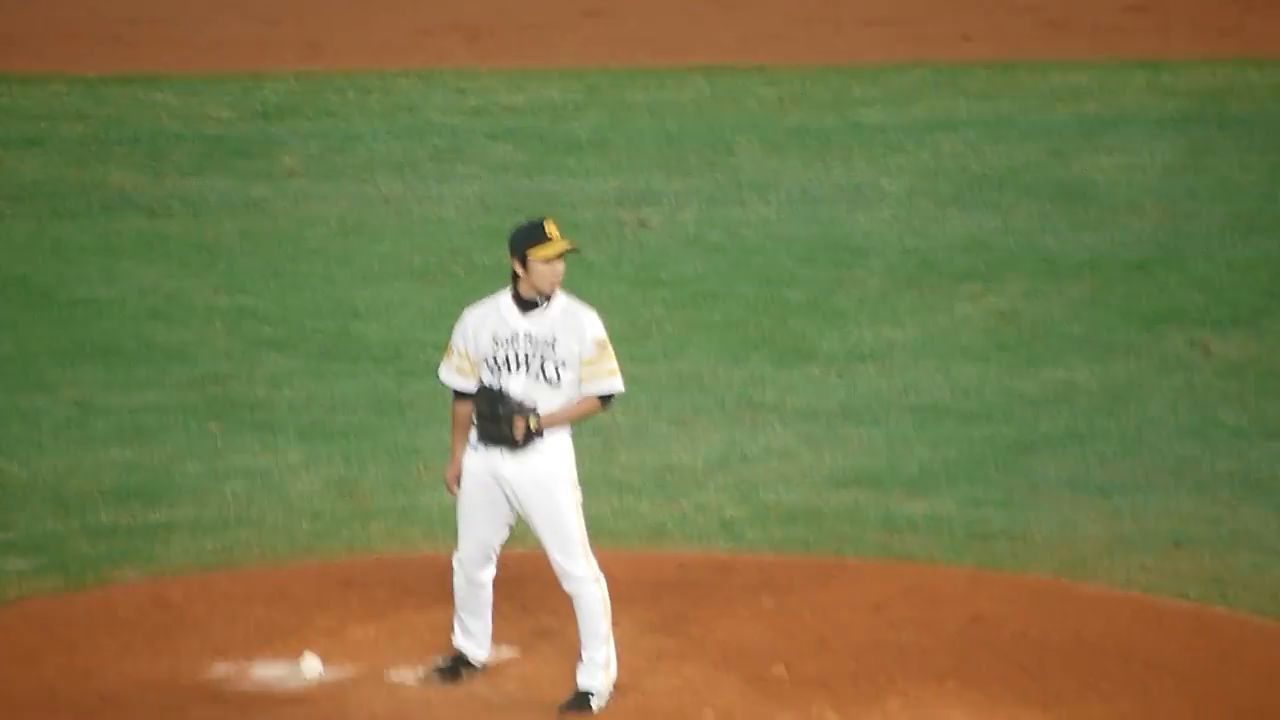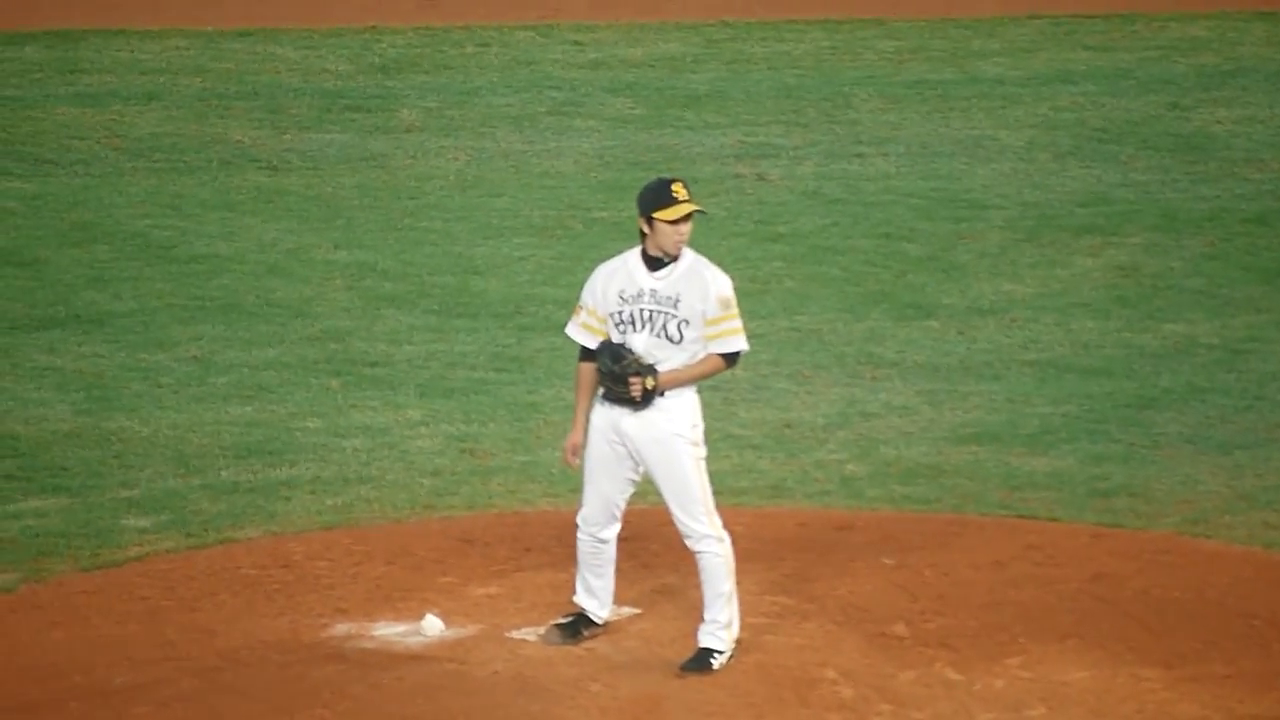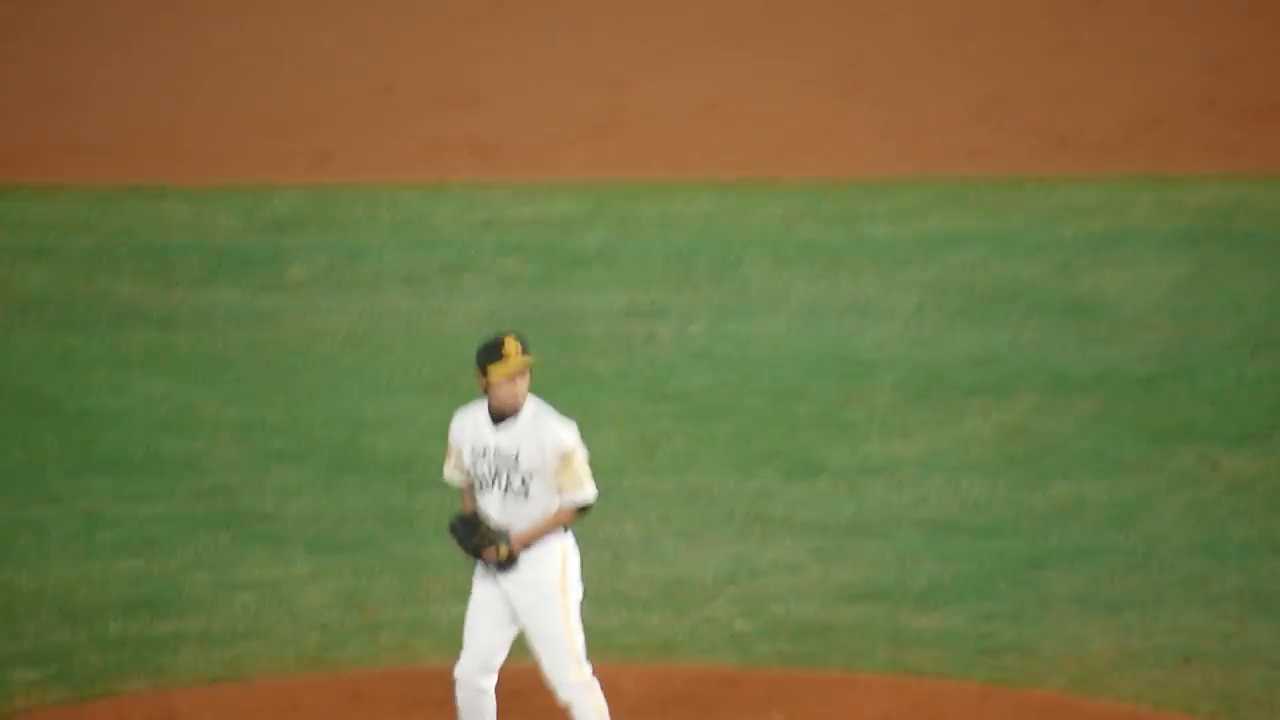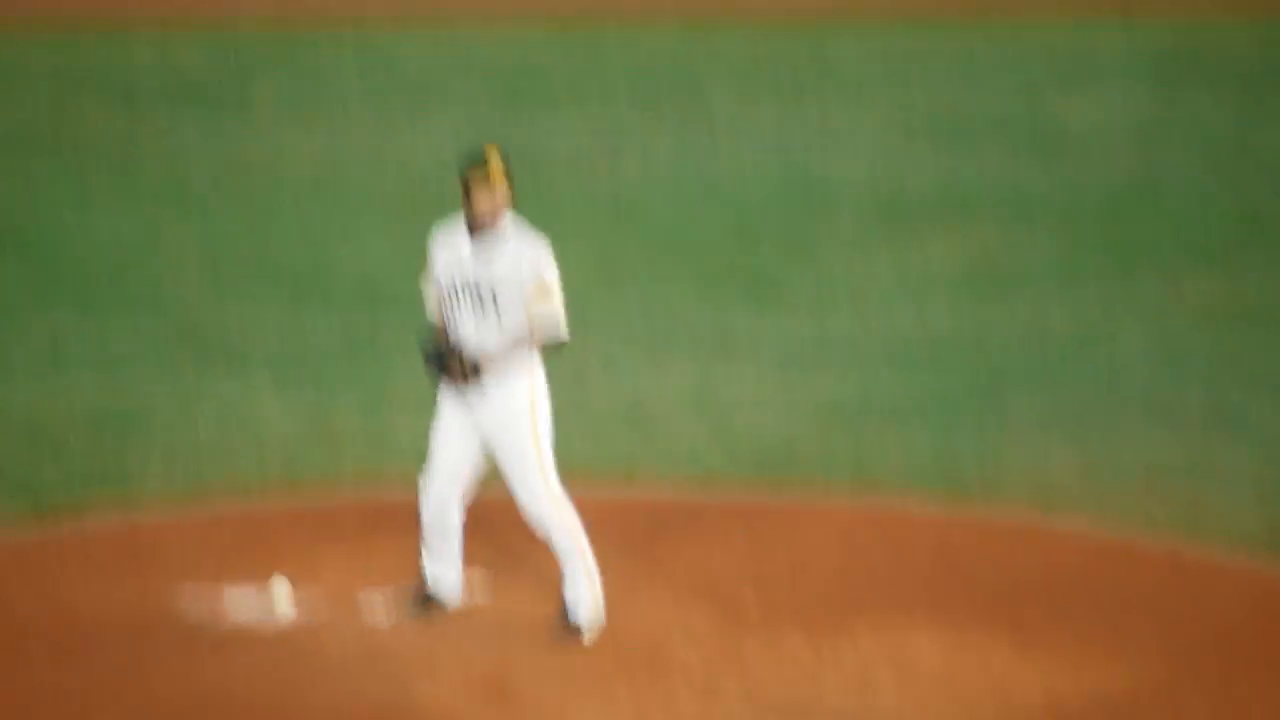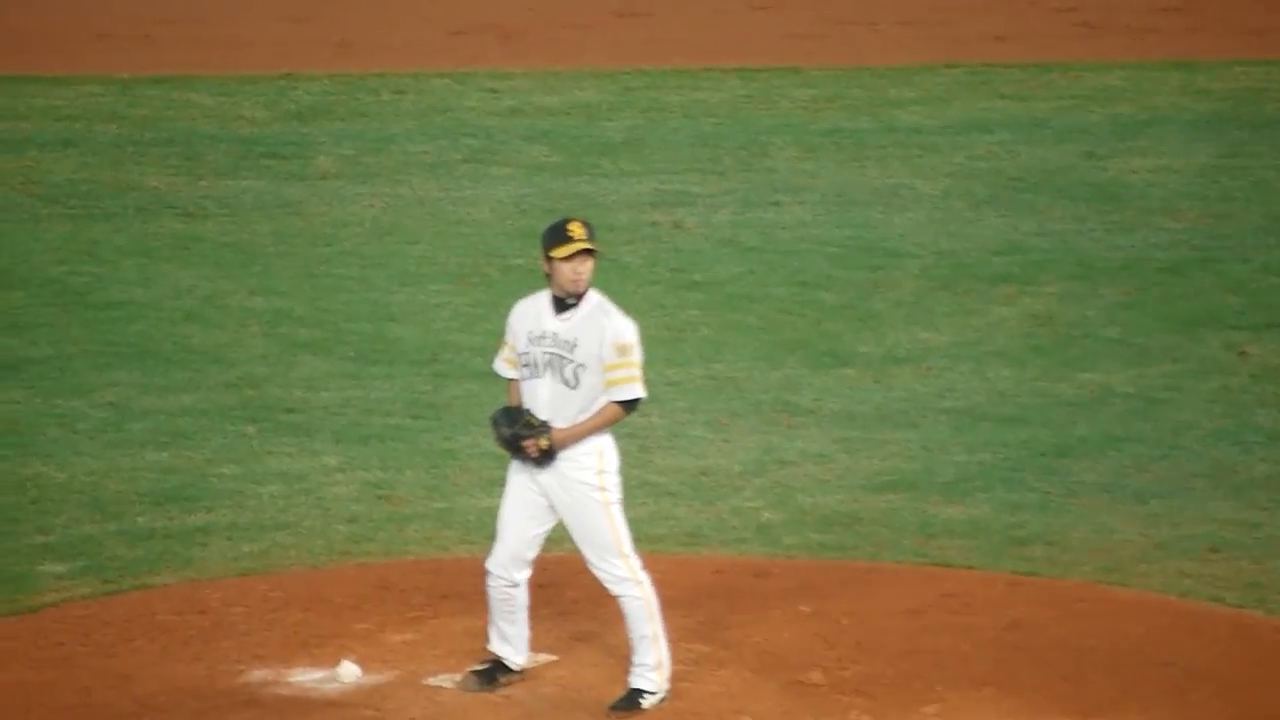
dt=1s
person 1, frame 1
left shoulder: (580, 320)
right shoulder: (478, 319)
left elbow: (601, 395)
right elbow: (464, 392)
left wrist: (541, 422)
right wrist: (456, 457)
left hip: (545, 459)
right hip: (484, 458)
left knee: (577, 569)
right knee: (471, 562)
left ankle: (597, 676)
right ankle: (471, 651)
person 1, frame 2
left shoulder: (709, 280)
right shoulder: (608, 276)
left elbow: (725, 355)
right elbow: (589, 353)
left wrist: (661, 380)
right wrist: (579, 424)
left hip: (671, 414)
right hip: (610, 414)
left knee: (701, 529)
right knee: (594, 521)
left ankle: (719, 635)
right ankle: (592, 612)
person 1, frame 3
left shoulder: (554, 431)
right shoulder: (463, 424)
left elbow: (578, 503)
left wrist: (518, 543)
left hip: (544, 563)
right hip: (493, 565)
left knee: (569, 675)
right knee: (472, 673)
person 1, frame 4
left shoulder: (527, 251)
right shoulder: (444, 242)
left elbow: (547, 326)
left wrist: (487, 360)
right wrist: (445, 352)
left hip: (513, 385)
right hip: (461, 388)
left knee: (540, 496)
right knee: (439, 489)
left ankle: (584, 599)
right ankle: (442, 583)
person 1, frame 5
left shoulder: (613, 325)
right shoulder: (523, 312)
left elbow: (624, 401)
left wrist: (562, 436)
left hip: (584, 459)
right hip: (529, 459)
left knee: (620, 571)
right knee: (504, 565)
left ankle: (651, 677)
right ankle: (508, 658)
